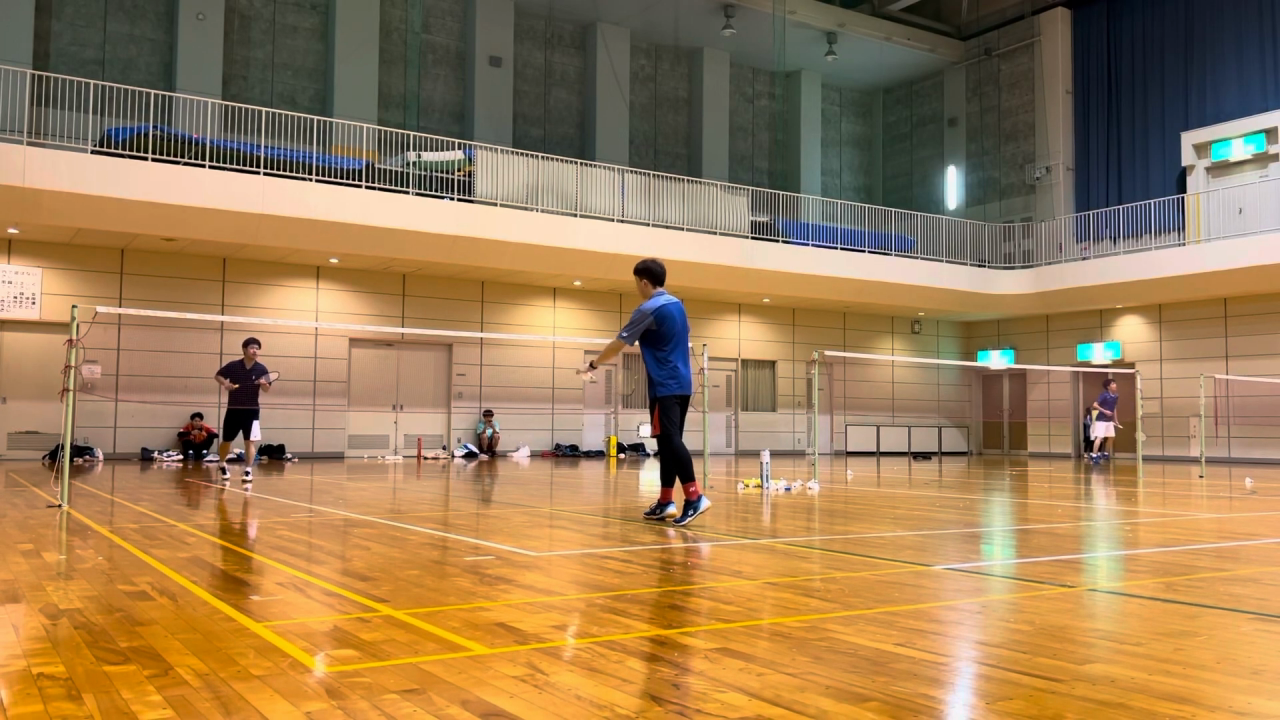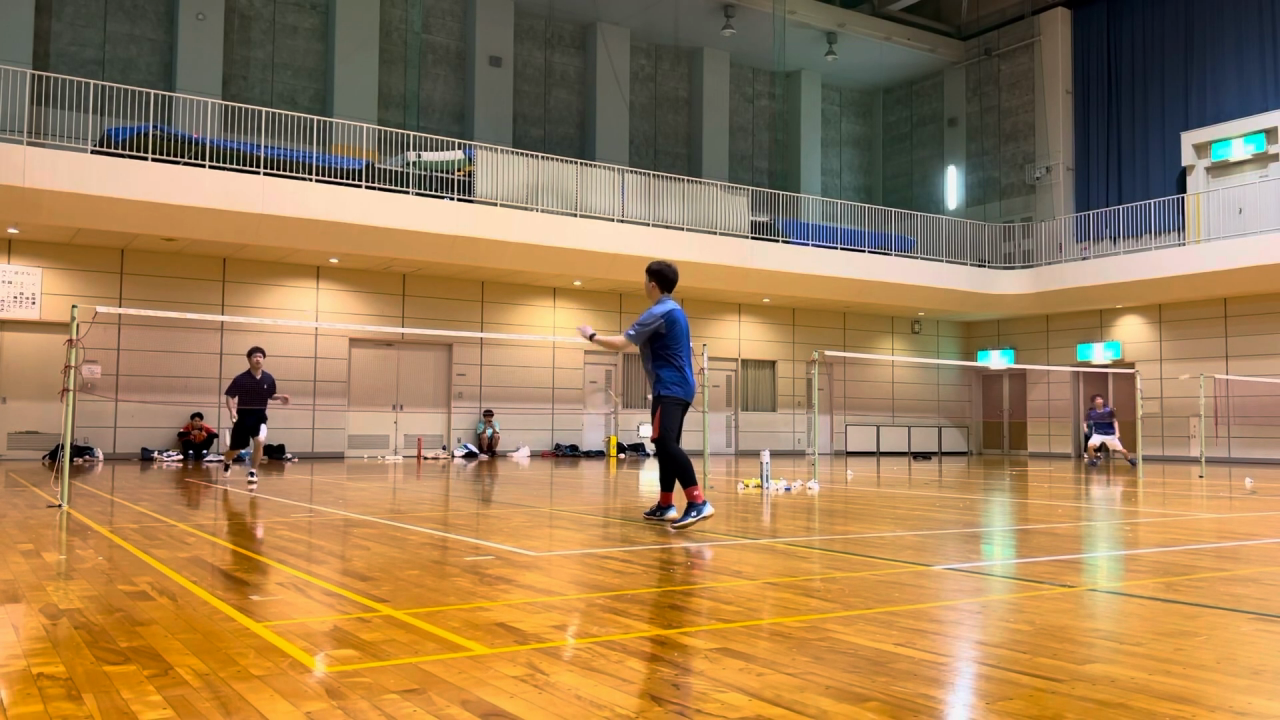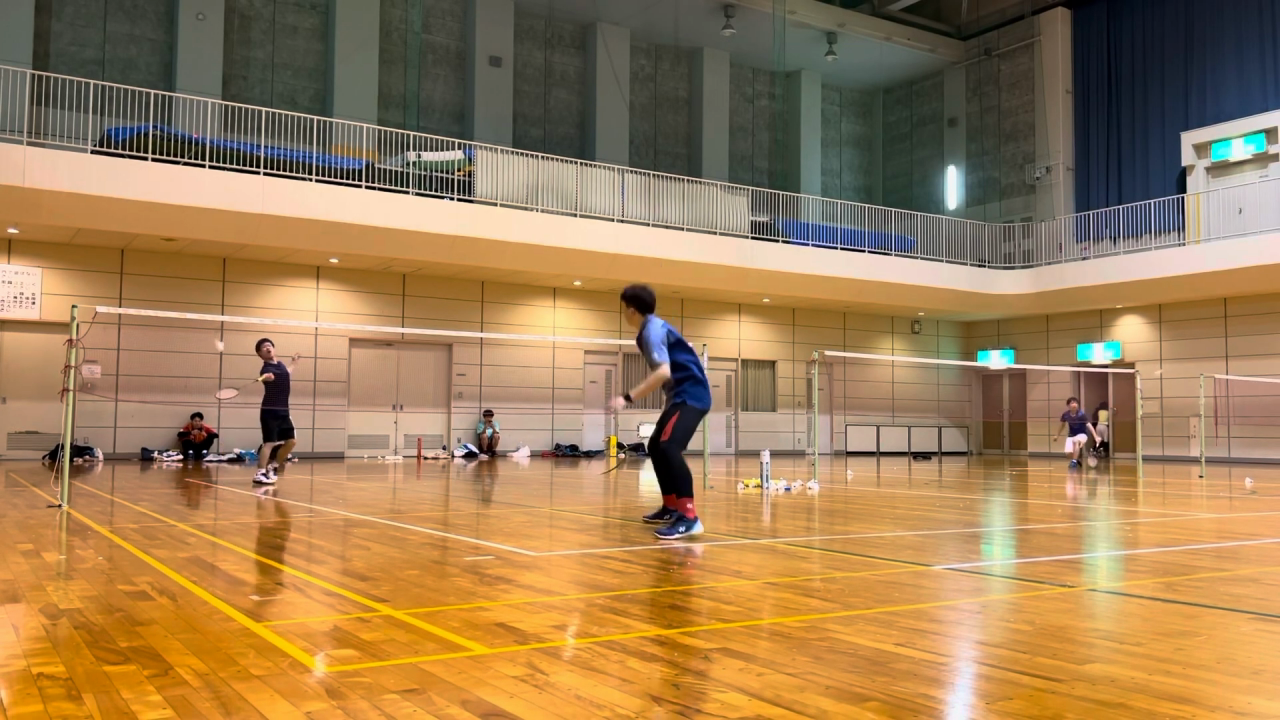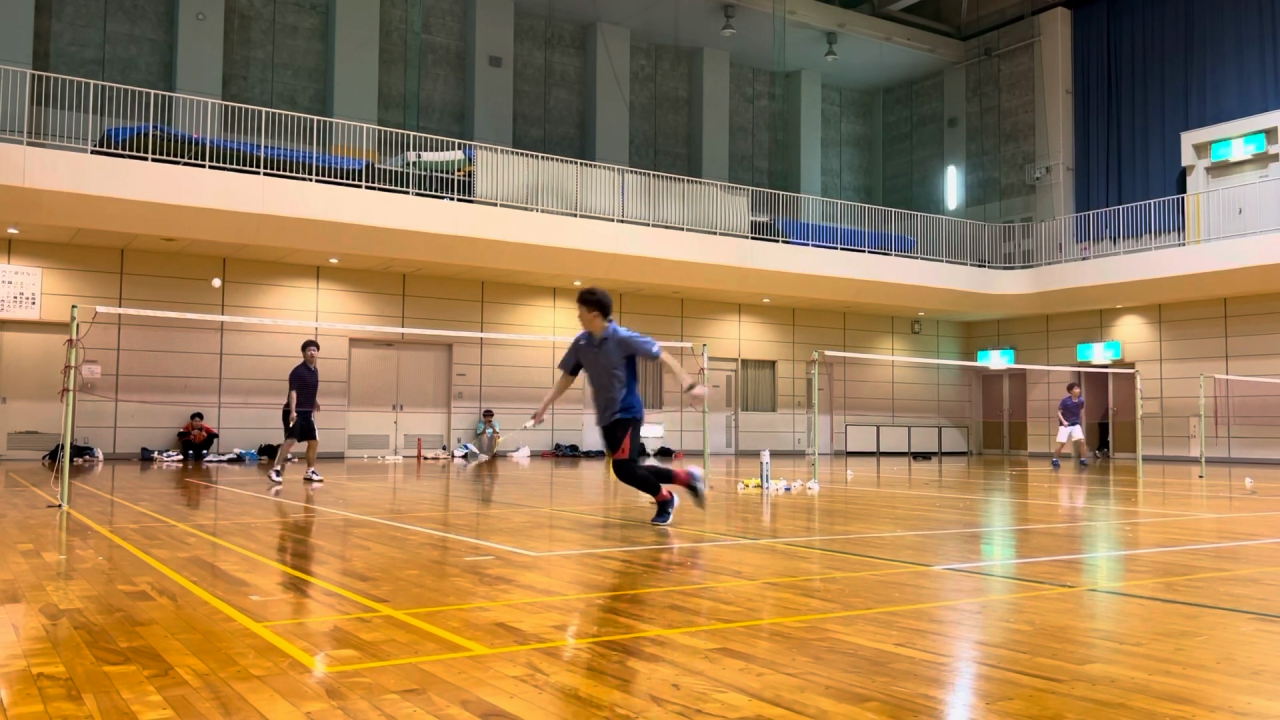
dt=0.5s
person 1, frame 1
left shoulder: (648, 309)
right shoulder: (677, 305)
left elbow: (618, 344)
left wrist: (593, 365)
left hip: (665, 385)
right hip: (681, 383)
left knee: (670, 440)
right knee: (667, 441)
left ankle: (695, 497)
right ankle: (666, 502)
person 1, frame 2
left shoulder: (657, 313)
right shoulder: (675, 311)
left elbow: (622, 342)
left wrist: (592, 336)
left hip: (670, 388)
right hip: (680, 387)
left knee: (665, 443)
right knee: (666, 444)
left ankle: (697, 502)
right ankle: (665, 505)
person 1, frame 3
left shoulder: (653, 331)
right shoulder: (649, 331)
left elbow: (663, 373)
left wrist: (628, 398)
left hip: (691, 397)
right hip: (681, 397)
left knee: (667, 449)
right knee: (656, 447)
left ankle: (688, 517)
right ankle: (671, 507)
person 1, frame 4
left shoulder: (624, 338)
right shoulder: (581, 343)
left elbow: (662, 356)
right elbow: (566, 377)
left wrist: (688, 384)
right wrist: (544, 406)
left hip: (626, 414)
right hip: (606, 417)
left knee: (624, 470)
right knee: (627, 469)
left ankle: (664, 499)
right ankle: (687, 477)
